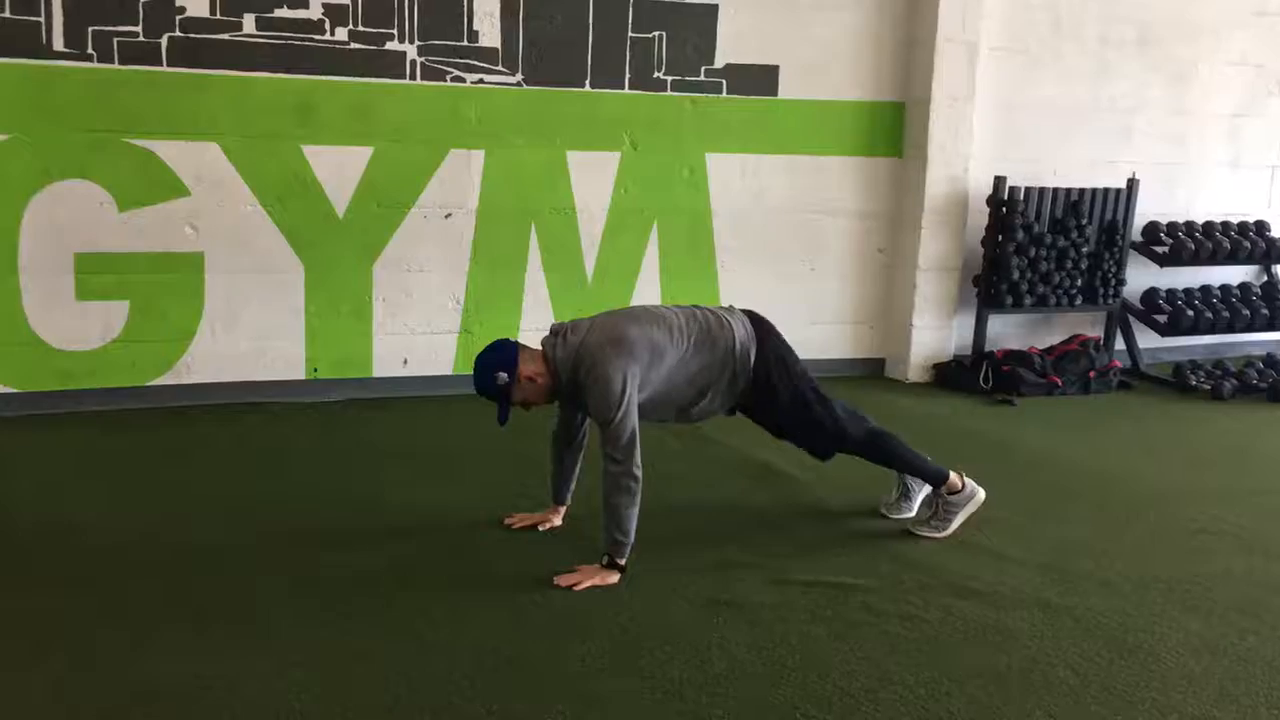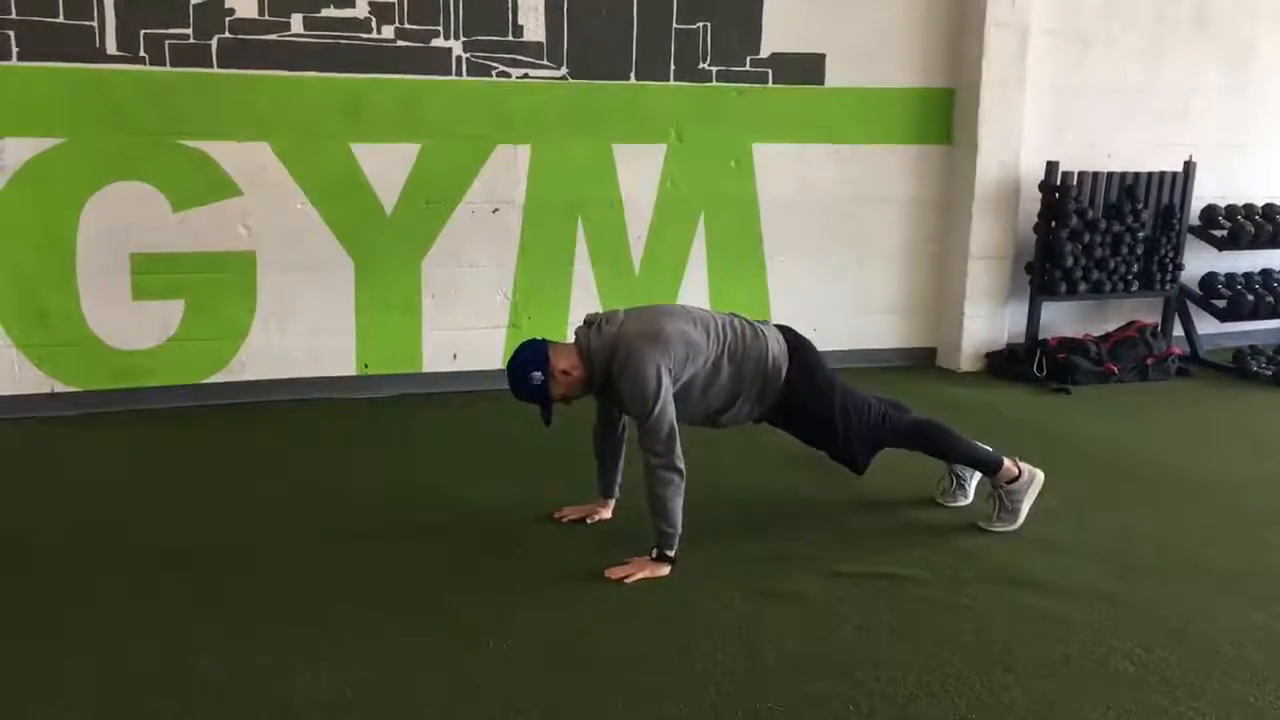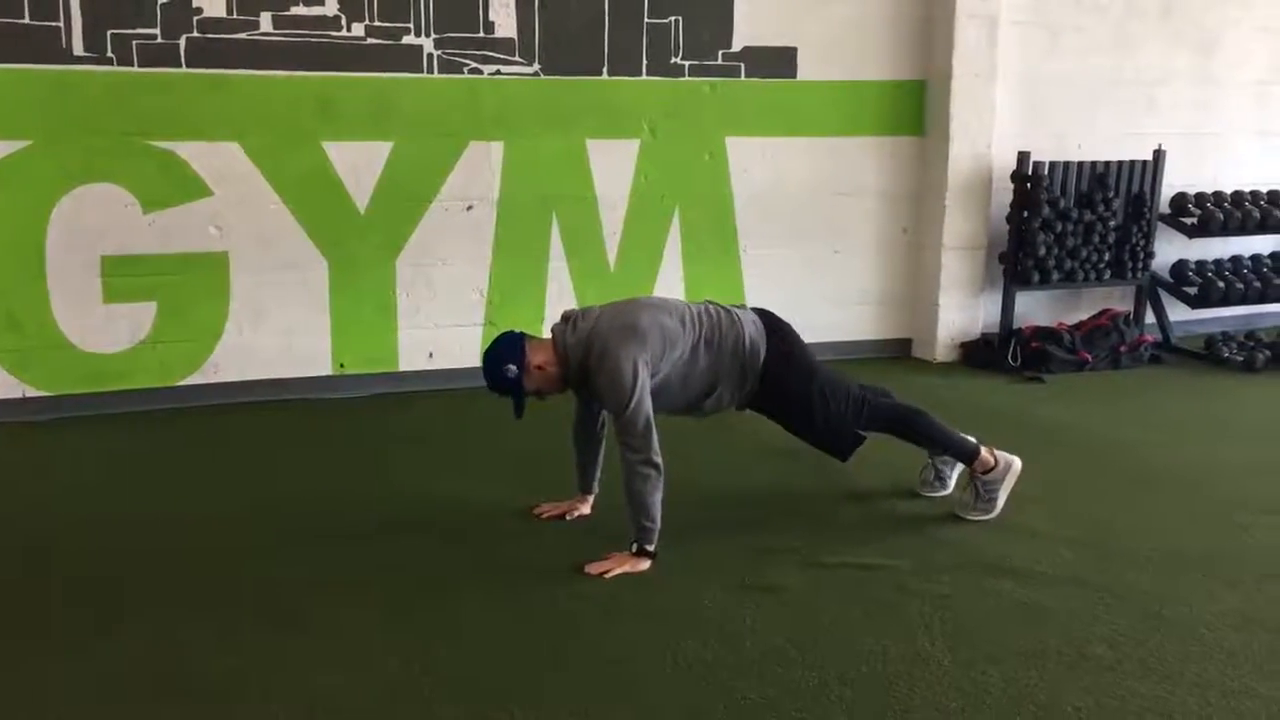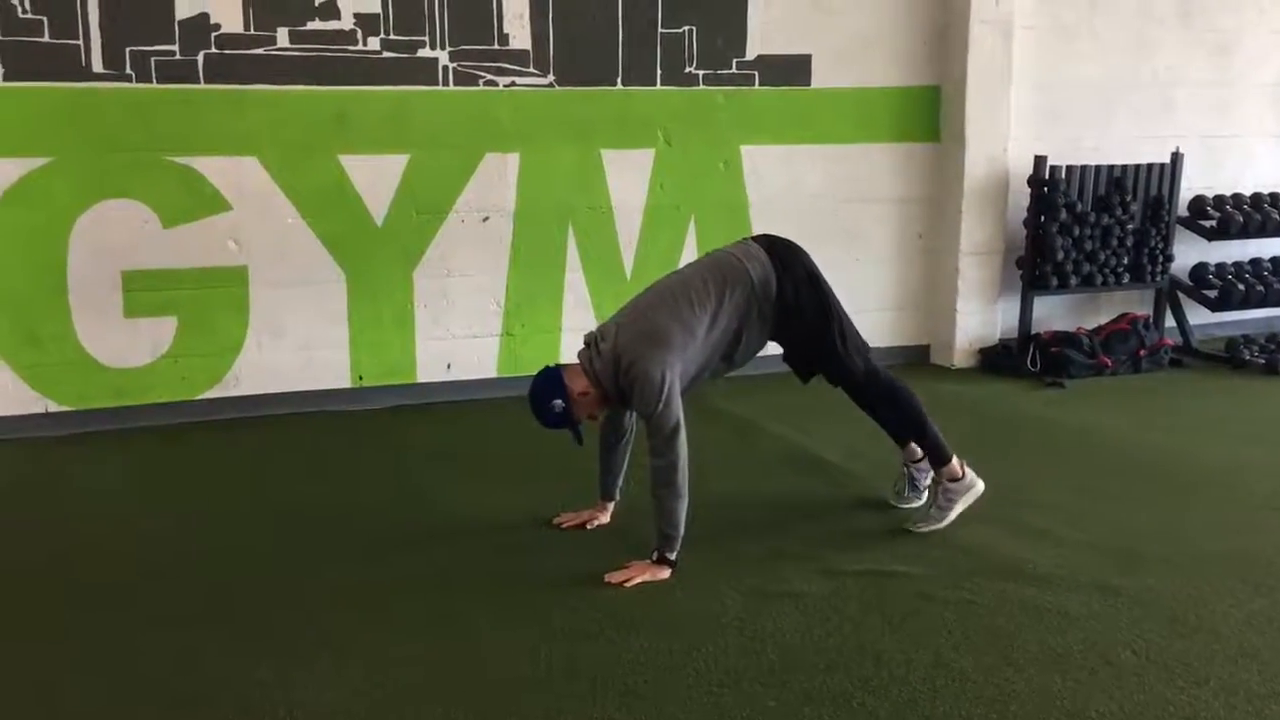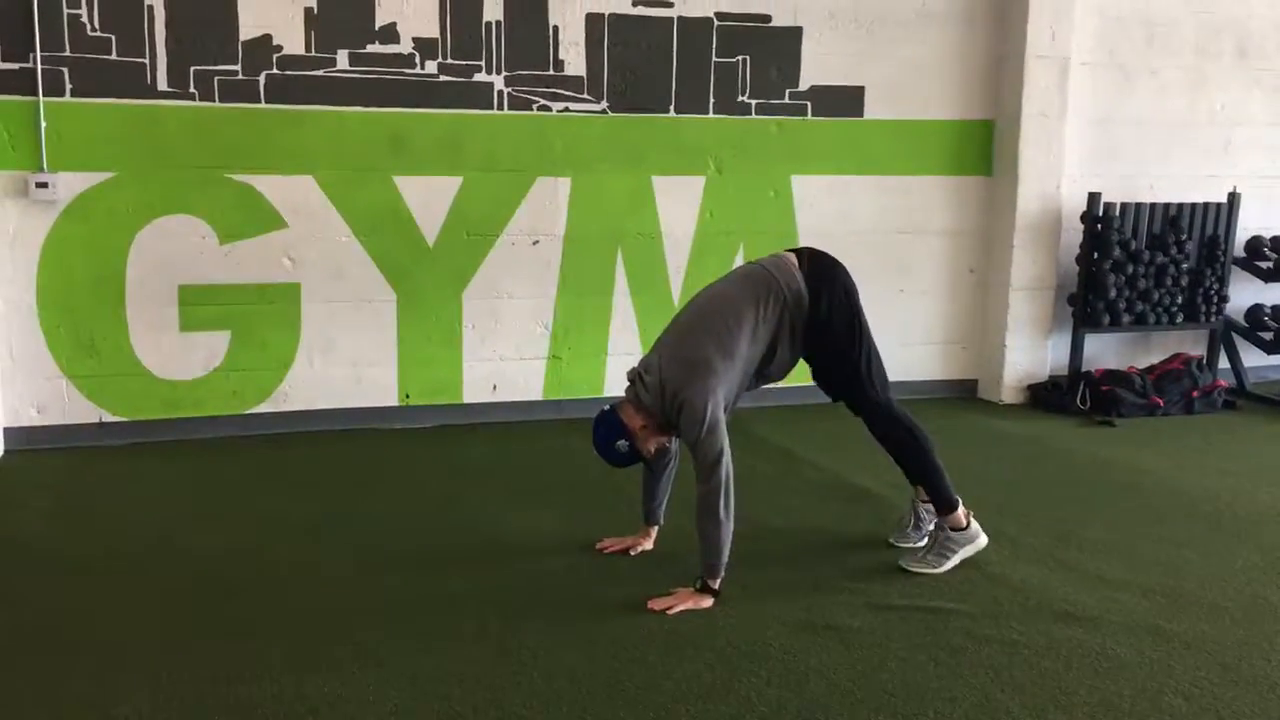
dt=1s
person 1, frame 1
left shoulder: (601, 368)
right shoulder: (567, 353)
left elbow: (623, 465)
right elbow: (570, 432)
left wrist: (614, 564)
right wrist: (557, 507)
left hip: (748, 355)
right hip: (731, 346)
left knee: (836, 429)
right knee: (823, 420)
left ankle: (952, 487)
right ankle: (914, 478)
person 1, frame 2
left shoulder: (635, 362)
right shoulder: (600, 347)
left elbow: (664, 457)
right elbow: (609, 426)
left wrist: (663, 555)
right wrist: (606, 500)
left hip: (782, 375)
right hip: (766, 365)
left knee: (880, 427)
right knee: (874, 417)
left ankle: (1010, 474)
right ankle: (963, 461)
person 1, frame 3
left shoulder: (610, 356)
right shoulder: (578, 342)
left elbow: (641, 452)
right elbow: (589, 420)
left wrist: (644, 549)
right wrist: (585, 496)
left hip: (760, 357)
right hip: (744, 350)
left knee: (860, 410)
right knee: (852, 401)
left ankle: (989, 463)
right ankle: (946, 450)
person 1, frame 4
left shoulder: (644, 367)
right shoulder: (605, 356)
left elbow: (669, 457)
right elbow: (618, 427)
left wrist: (665, 560)
right wrist: (605, 504)
left hip: (778, 276)
right hip: (755, 271)
left knee: (859, 372)
right knee: (844, 373)
left ankle: (953, 475)
right ankle: (917, 456)
person 1, frame 5
left shoulder: (691, 397)
right shoulder: (650, 383)
left elbow: (714, 485)
right elbow: (662, 455)
left wrist: (708, 588)
right wrist: (649, 531)
left hip: (814, 288)
right hip: (791, 284)
left knee: (874, 405)
right knee: (866, 403)
left ankle: (958, 524)
right ankle: (928, 502)
